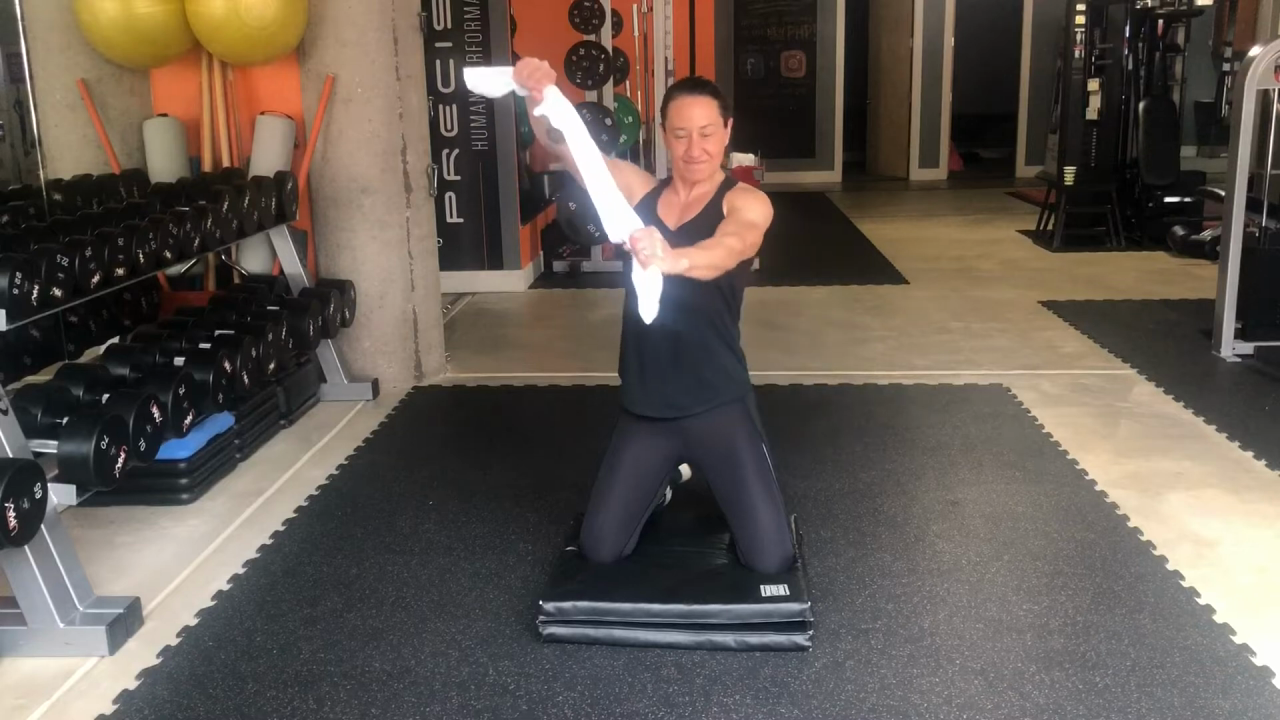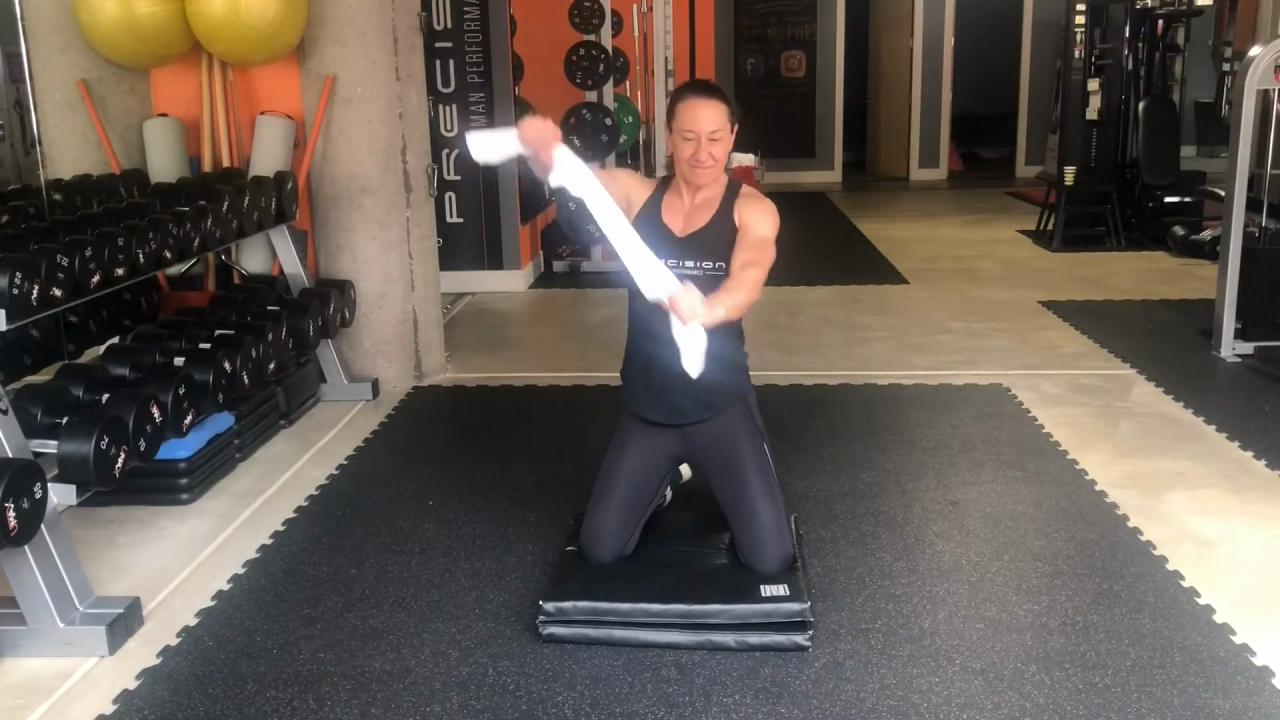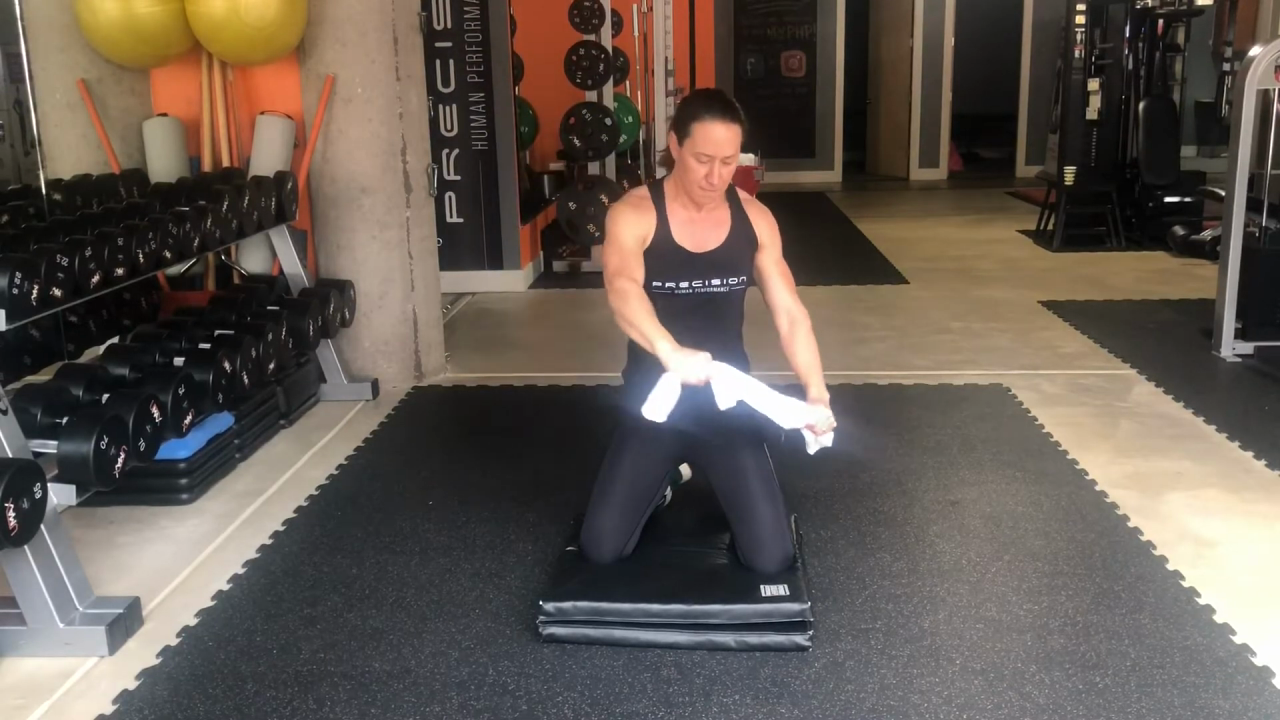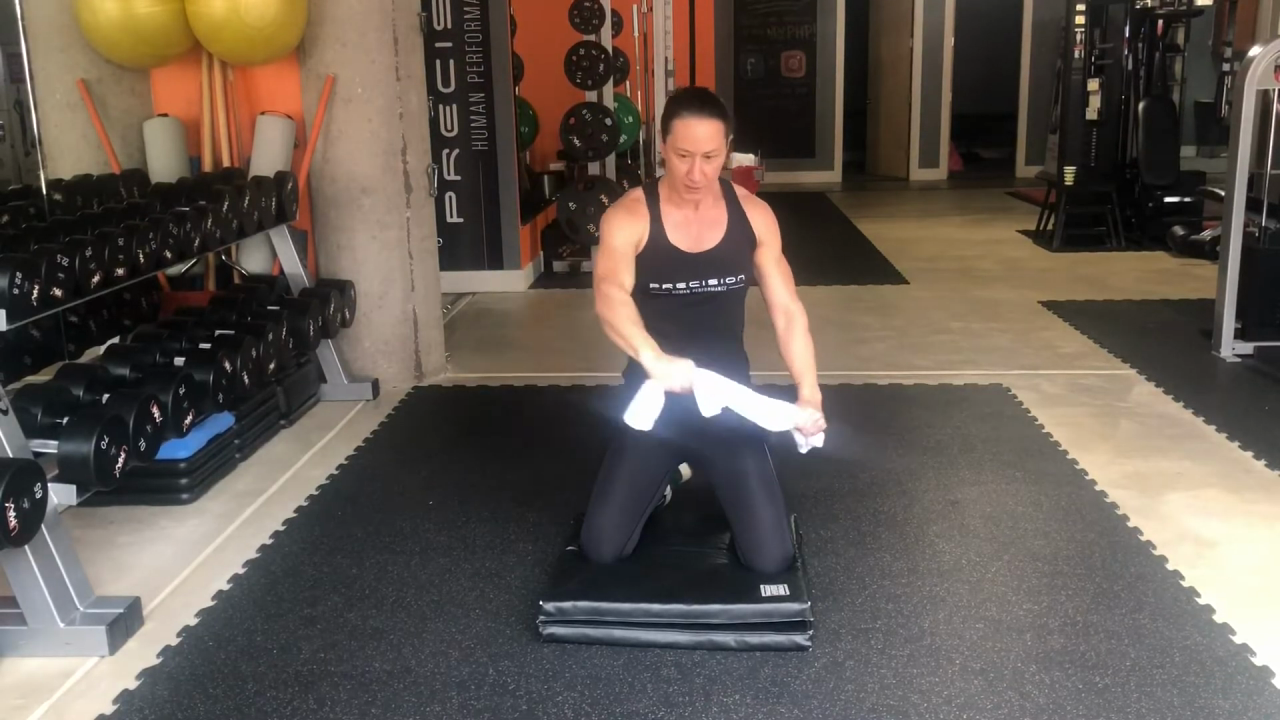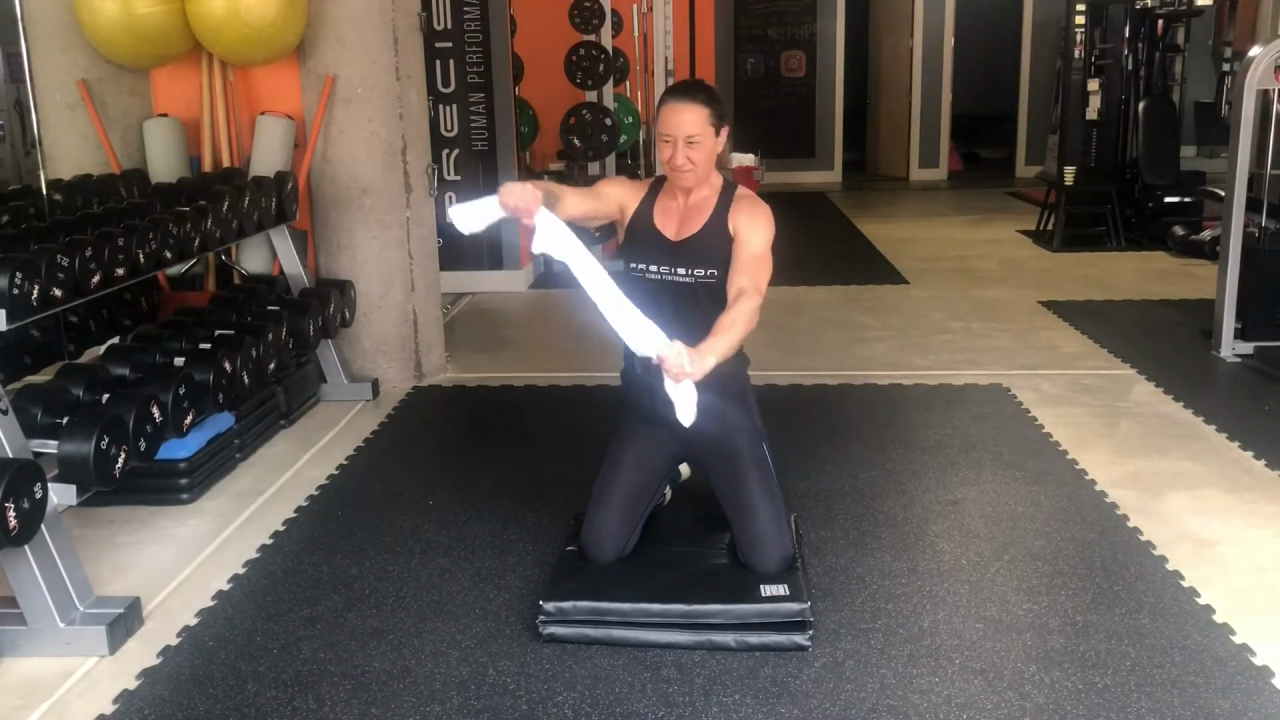
dt=1s
person 1, frame 1
left shoulder: (746, 203)
right shoulder: (636, 188)
left elbow: (728, 249)
right elbow: (562, 142)
left wrist: (675, 258)
right wrist: (538, 95)
left hip: (720, 406)
right hip: (643, 408)
left knee: (772, 559)
right knee: (599, 549)
left ankle: (711, 479)
right ankle: (662, 482)
person 1, frame 2
left shoulder: (753, 209)
right shoulder: (637, 193)
left elbow: (749, 276)
left wrist: (709, 309)
right wrist: (541, 144)
left hip: (721, 408)
right hip: (646, 409)
left knee: (772, 559)
right knee: (599, 549)
left ankle: (721, 484)
right ankle: (661, 484)
person 1, frame 3
left shoulder: (755, 218)
right shoulder: (634, 213)
left elbow: (790, 314)
right elbow: (621, 287)
left wrist: (816, 391)
right wrist: (668, 349)
left hip: (728, 407)
left knee: (772, 559)
right knee: (600, 548)
left ankle: (712, 480)
right ankle: (663, 481)
person 1, frame 4
left shoulder: (753, 214)
right shoulder: (629, 215)
left elbow: (787, 310)
right elbow: (610, 295)
left wrist: (809, 392)
right wrist: (654, 359)
left hip: (729, 402)
left knee: (772, 558)
right knee: (601, 548)
left ankle: (709, 479)
right ankle: (663, 481)
person 1, frame 5
left shoulder: (748, 212)
right shoulder: (629, 196)
left elbow: (746, 300)
right elbow: (567, 199)
left wrist: (703, 357)
right wrist: (529, 194)
left hip: (719, 398)
right hip: (646, 401)
left knee: (771, 558)
right knee: (601, 548)
left ankle: (708, 476)
right ankle: (662, 482)
